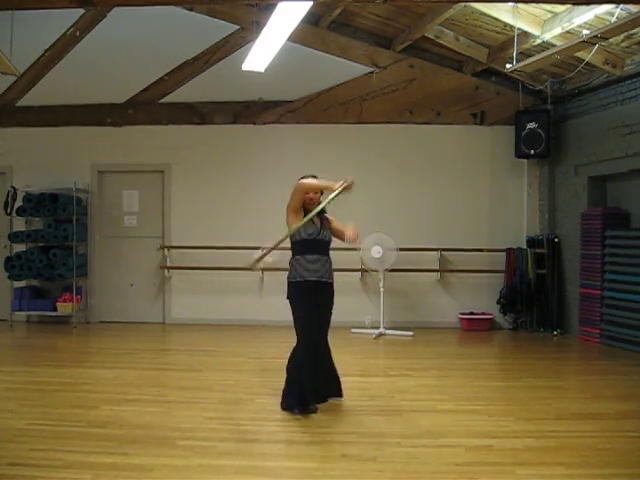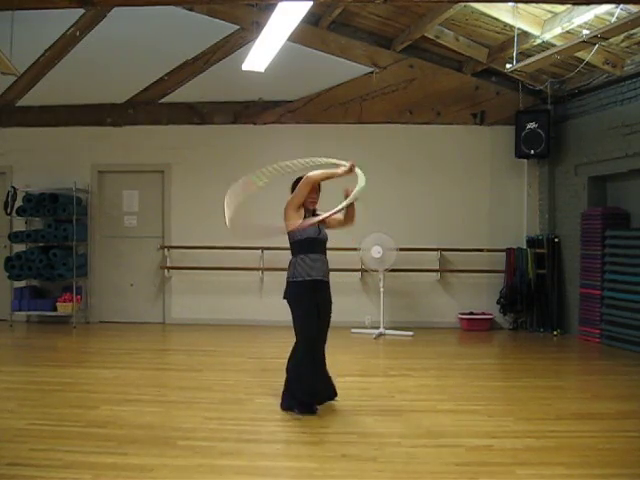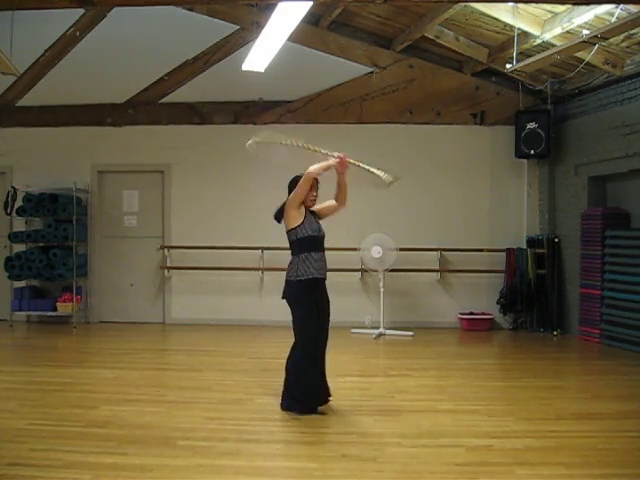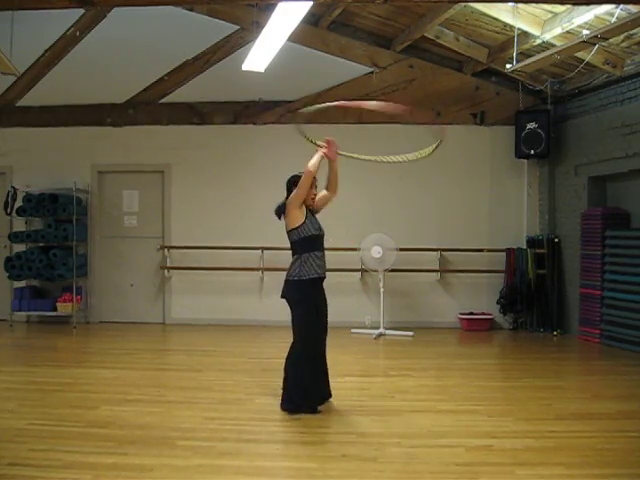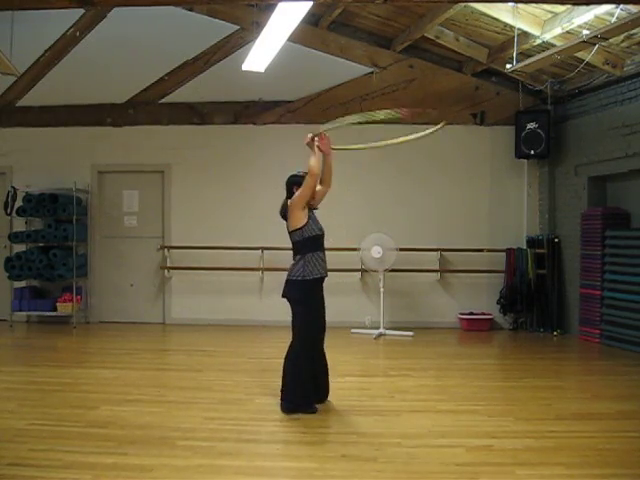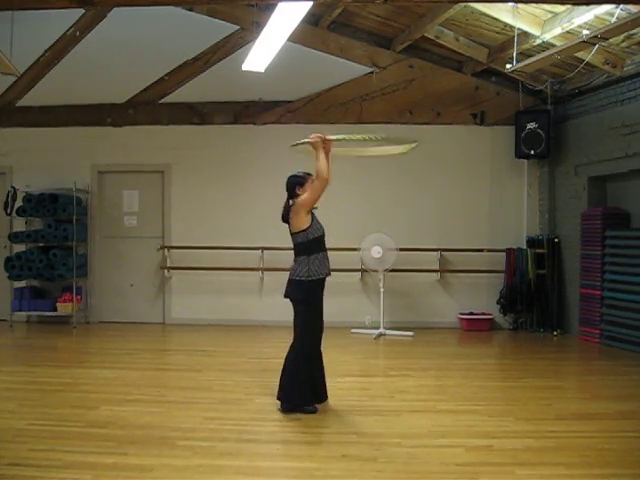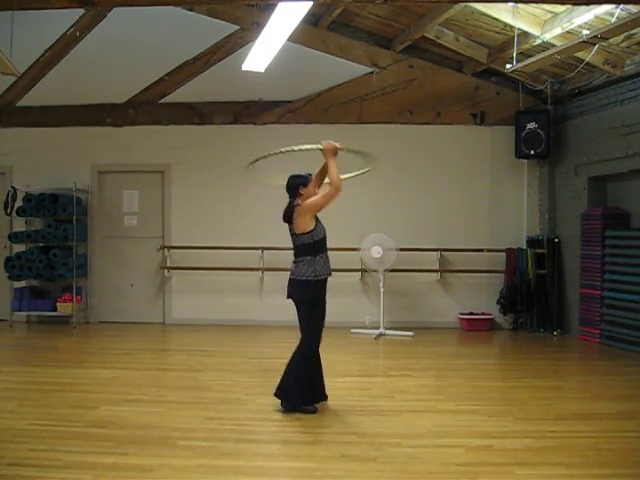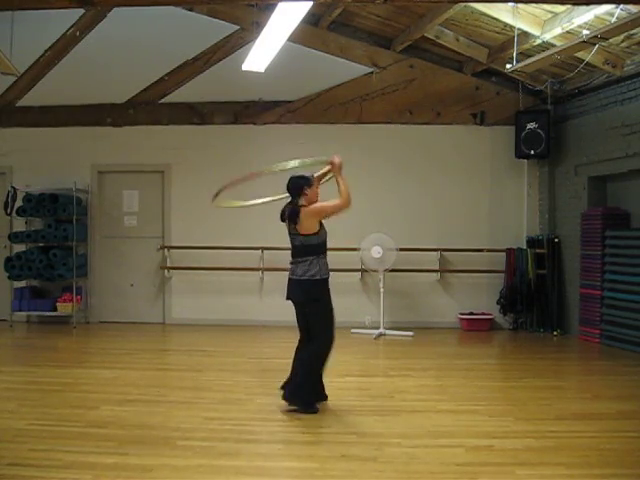
dt=0.1s
person 1, frame 1
left shoulder: (327, 220)
right shoulder: (294, 213)
left elbow: (344, 232)
right elbow: (302, 185)
left wrist: (351, 231)
right wrist: (334, 185)
left hip: (324, 286)
right hip: (300, 286)
left knee: (319, 340)
right knee: (306, 340)
left ankle: (322, 389)
right ankle: (295, 399)
person 1, frame 2
left shoulder: (319, 218)
right shoulder: (292, 210)
left elbow: (347, 220)
right elbow: (308, 179)
left wrist: (350, 202)
right wrist: (338, 172)
left hip: (320, 285)
right hip: (300, 286)
left knee: (317, 340)
right knee: (306, 340)
left ankle: (317, 392)
right ankle: (295, 400)
person 1, frame 3
left shoulder: (314, 214)
right shoulder: (292, 209)
left elbow: (340, 202)
right elbow: (309, 174)
left wrist: (341, 174)
right wrist: (331, 162)
left hip: (317, 285)
right hip: (300, 285)
left knee: (318, 340)
right knee: (305, 341)
left ankle: (313, 394)
right ankle: (295, 400)
person 1, frame 4
left shoulder: (308, 210)
right shoulder: (293, 207)
left elbow: (332, 190)
right elbow: (308, 174)
left wrist: (333, 159)
right wrist: (321, 155)
left hip: (313, 284)
right hip: (300, 285)
left knee: (317, 339)
right knee: (304, 341)
left ankle: (313, 394)
right ankle: (294, 400)
person 1, frame 5
left shoulder: (307, 209)
right shoulder: (295, 207)
left elbow: (325, 183)
right elbow: (313, 173)
left wrist: (326, 153)
right wrist: (314, 149)
left hip: (312, 284)
right hip: (302, 284)
left knee: (315, 339)
right knee: (302, 341)
left ankle: (312, 393)
right ankle: (293, 400)
person 1, frame 6
left shoulder: (302, 209)
right shoulder: (299, 207)
left elbow: (318, 181)
right elbow: (322, 181)
left wrist: (322, 152)
right wrist: (320, 150)
left hip: (308, 283)
right hip: (306, 284)
left knee: (311, 339)
right knee: (304, 340)
left ankle: (309, 394)
right ankle: (291, 399)
person 1, frame 7
left shoulder: (303, 209)
right shoulder: (304, 209)
left elbow: (318, 181)
right elbow: (335, 187)
left wrist: (329, 158)
right wrist: (331, 157)
left hip: (308, 283)
right hip: (308, 284)
left knee: (311, 339)
right knee: (309, 340)
left ankle: (308, 393)
right ankle: (292, 398)
person 1, frame 8
left shoulder: (291, 211)
right shoulder: (312, 211)
left elbow: (301, 188)
right elbow: (344, 202)
left wrist: (327, 172)
right wrist: (338, 173)
left hip: (298, 283)
right hip: (314, 284)
left knee: (309, 337)
right knee: (323, 338)
left ankle: (304, 392)
right ankle: (296, 392)
